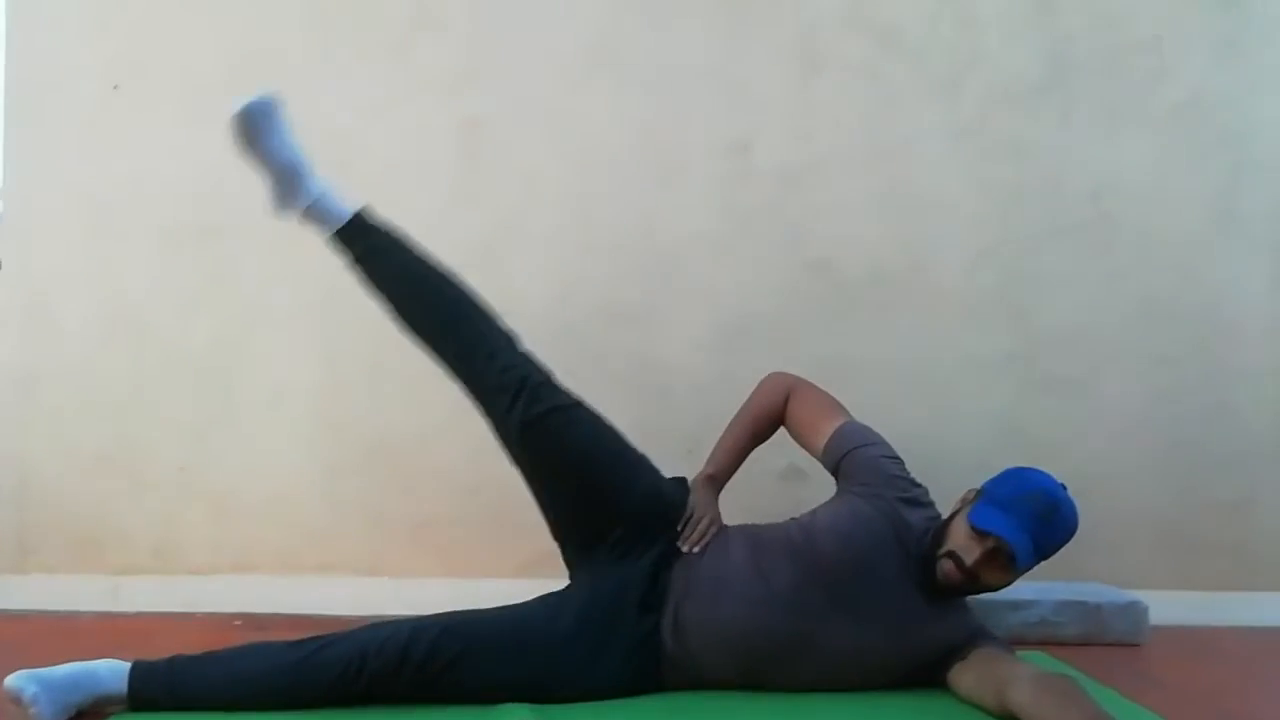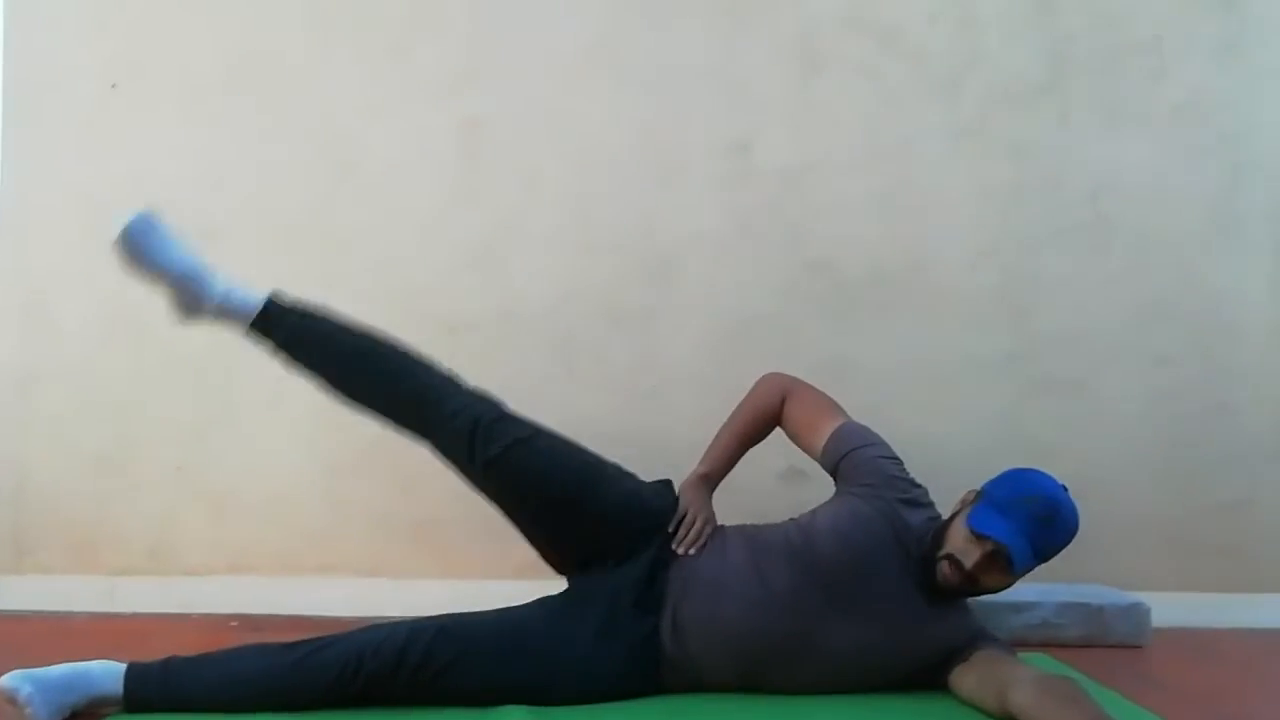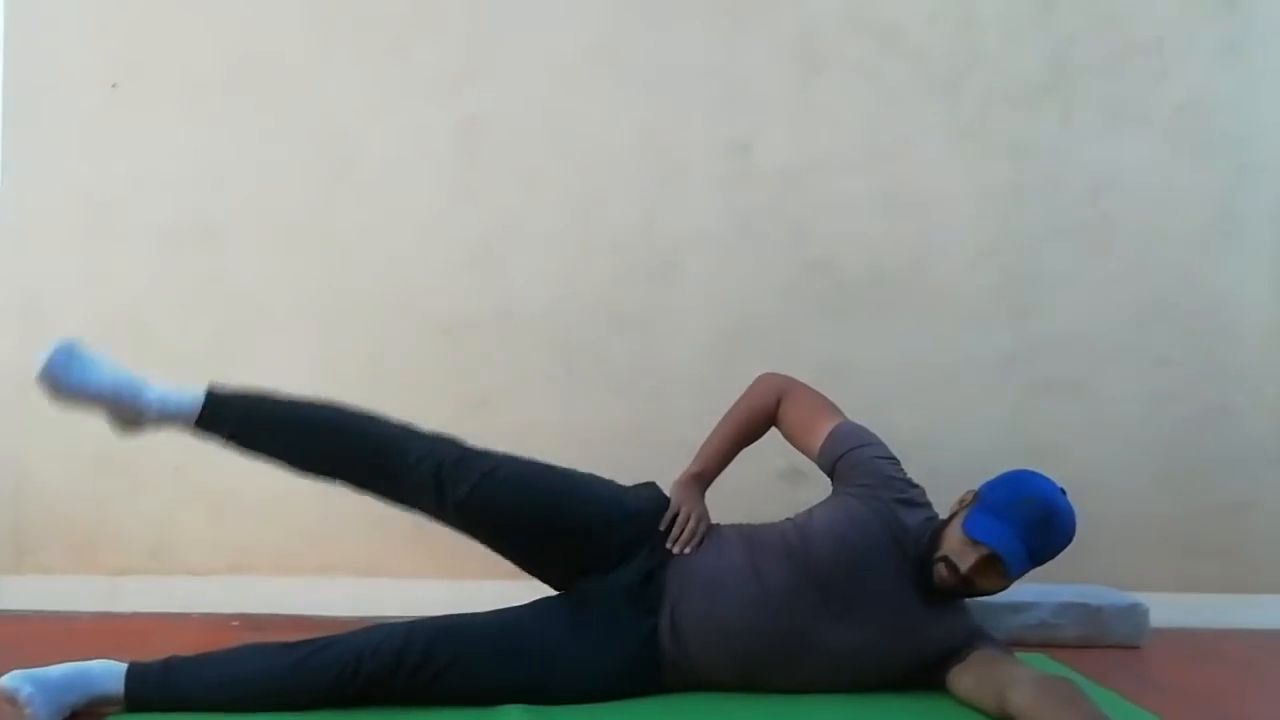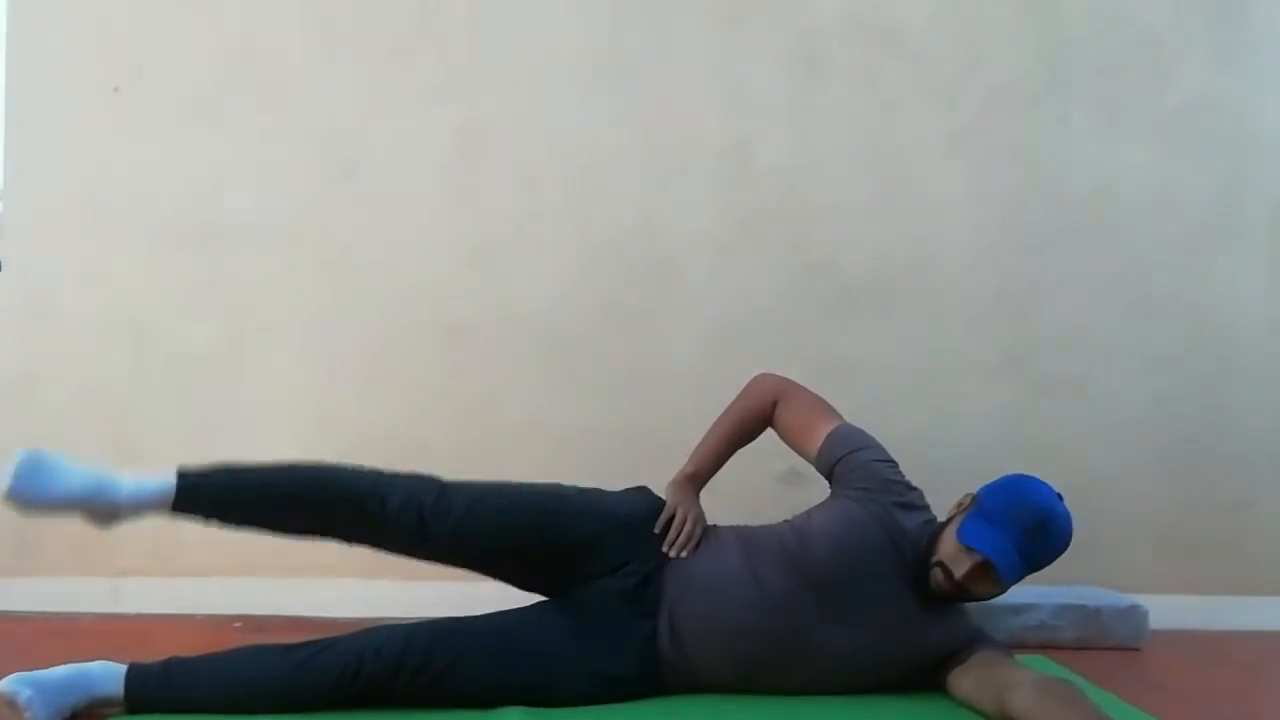
dt=0.1s
person 1, frame 1
right shoulder: (898, 497)
right elbow: (786, 395)
right wrist: (713, 477)
right hip: (647, 534)
right knee: (516, 388)
right ankle: (321, 206)
person 1, frame 2
right shoulder: (892, 498)
right elbow: (784, 387)
right wrist: (701, 479)
right hip: (650, 553)
right knee: (483, 436)
right ankle: (234, 299)
person 1, frame 3
right shoulder: (889, 493)
right elbow: (779, 387)
right wrist: (695, 477)
right hip: (633, 545)
right knee: (439, 473)
right ankle: (170, 401)
person 1, frame 4
right shoulder: (886, 496)
right elbow: (775, 388)
right wrist: (687, 481)
right hip: (631, 551)
right knee: (425, 513)
right ankle: (142, 489)
